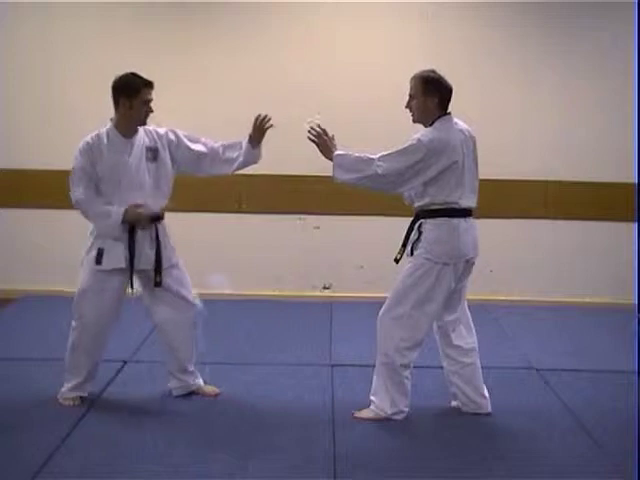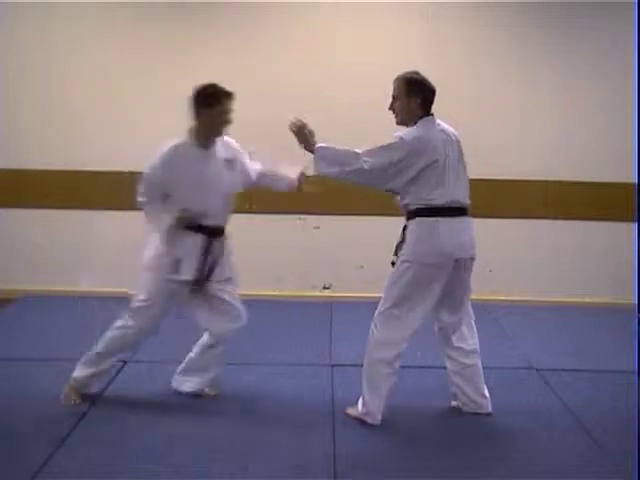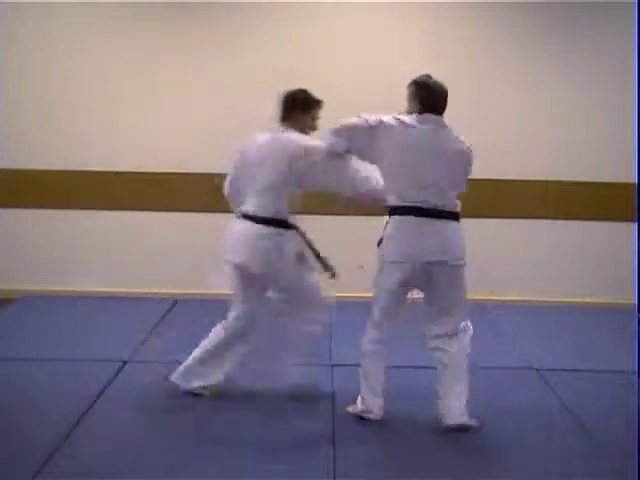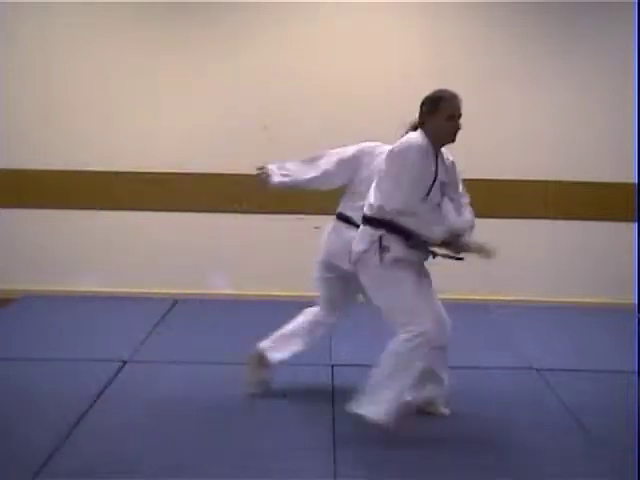
dt=0.3s
person 1, frame 1
left shoulder: (433, 141)
right shoulder: (462, 133)
left elbow: (384, 170)
left wrist: (333, 154)
left hip: (439, 236)
right hip: (461, 234)
left knee: (397, 320)
right knee: (452, 318)
left ankle: (389, 403)
right ankle: (473, 399)
person 1, frame 2
left shoulder: (415, 140)
right shoulder: (447, 134)
left elbow: (366, 166)
left wrist: (315, 148)
right wrist: (398, 187)
left hip: (428, 236)
right hip: (460, 234)
left knee: (391, 323)
right knee: (456, 319)
left ankle: (371, 407)
right ankle: (474, 399)
person 1, frame 3
left shoulder: (390, 128)
right shoulder: (461, 147)
left elbow: (341, 133)
left hip: (403, 237)
right hip: (445, 238)
left knee: (378, 324)
right knee: (452, 329)
left ankle: (369, 403)
right ankle: (454, 413)
person 1, frame 4
left shoulder: (443, 163)
right shoulder: (410, 150)
left elbow: (456, 205)
right elbow: (403, 207)
left wrist: (460, 234)
right wrist: (445, 237)
left hip: (402, 250)
right hip: (381, 248)
left knee: (436, 326)
right knee: (419, 330)
left ankle: (422, 395)
right ankle: (375, 406)
person 2, frame 1
left shoulder: (164, 140)
right shoulder: (94, 147)
left elbow: (211, 155)
right elbow: (82, 196)
left wrist: (250, 144)
right wrist: (119, 215)
left hip: (153, 240)
right hip: (113, 242)
left knee: (182, 310)
right knee: (91, 318)
left ankle: (185, 380)
right ankle: (74, 386)
person 2, frame 2
left shoulder: (230, 151)
right shoulder: (175, 154)
left elbow: (252, 172)
right elbow: (148, 196)
left wrist: (291, 181)
right wrist: (171, 219)
left hip: (213, 251)
right hip: (178, 248)
left knee: (229, 318)
right knee: (141, 320)
left ankle: (193, 381)
right ankle: (82, 377)
person 2, frame 3
left shoulder: (254, 145)
right shoulder: (304, 149)
left elbow: (232, 188)
right elbow: (344, 177)
right wrist: (383, 192)
left hip: (244, 234)
right hip: (267, 241)
left knee: (243, 315)
right knee: (311, 309)
left ankle: (195, 375)
person 2, frame 4
left shoulder: (368, 152)
left elbow: (318, 169)
left wrist: (276, 173)
left hip: (341, 242)
left knee: (326, 312)
left ankle: (266, 355)
